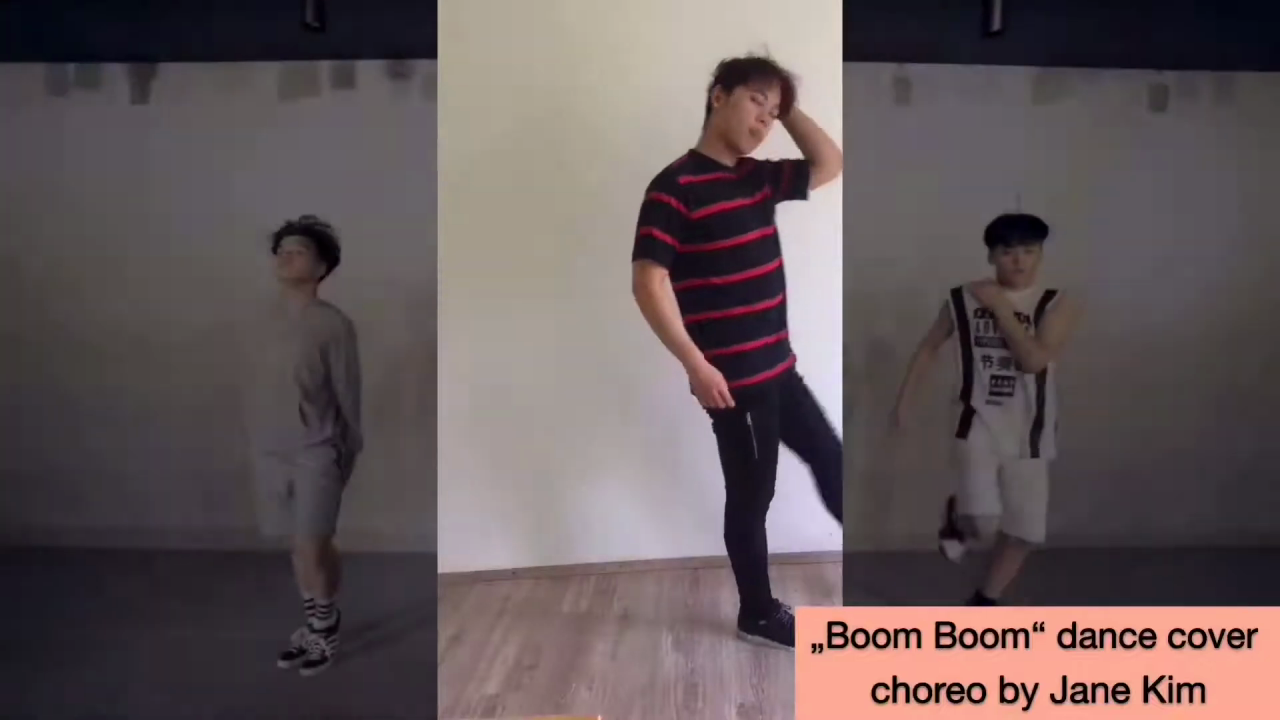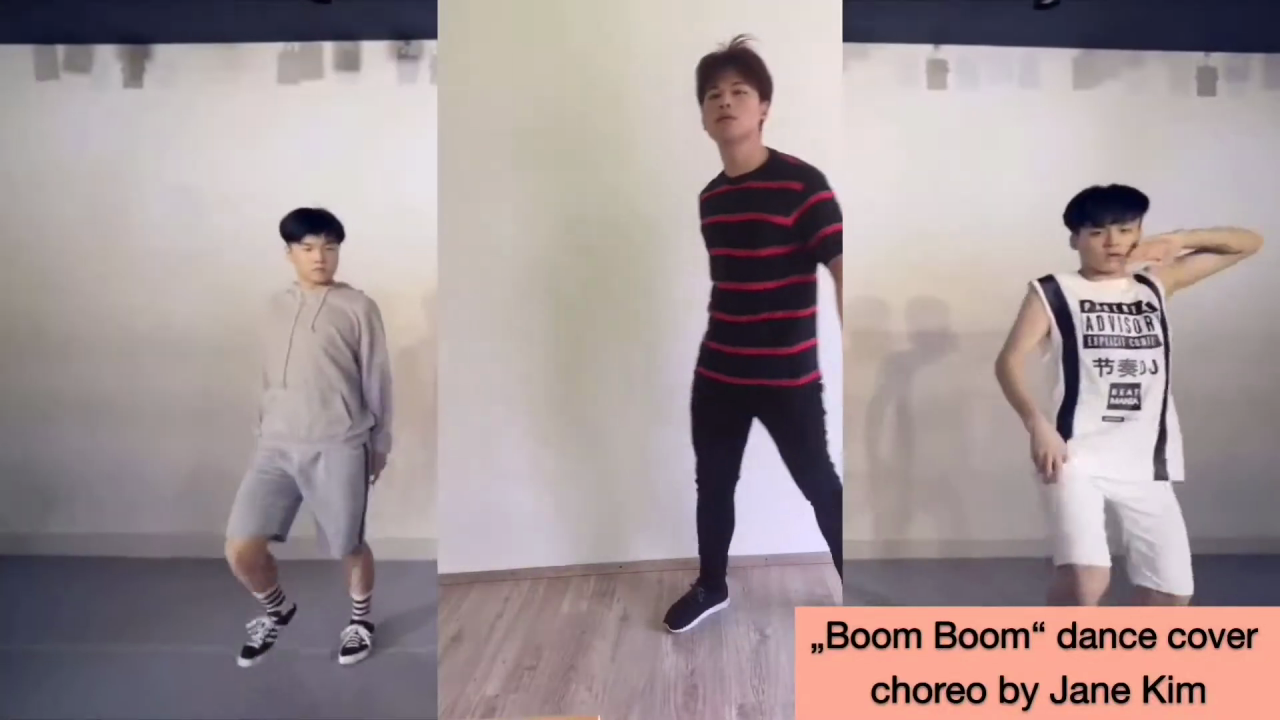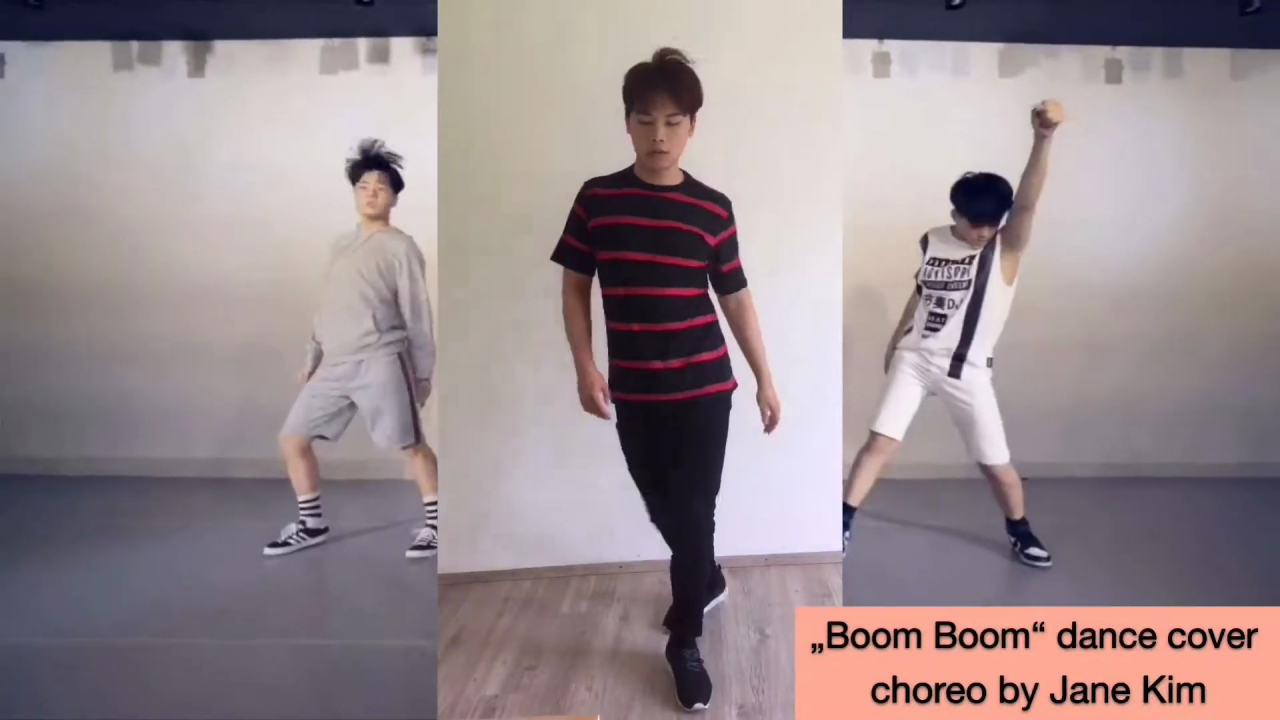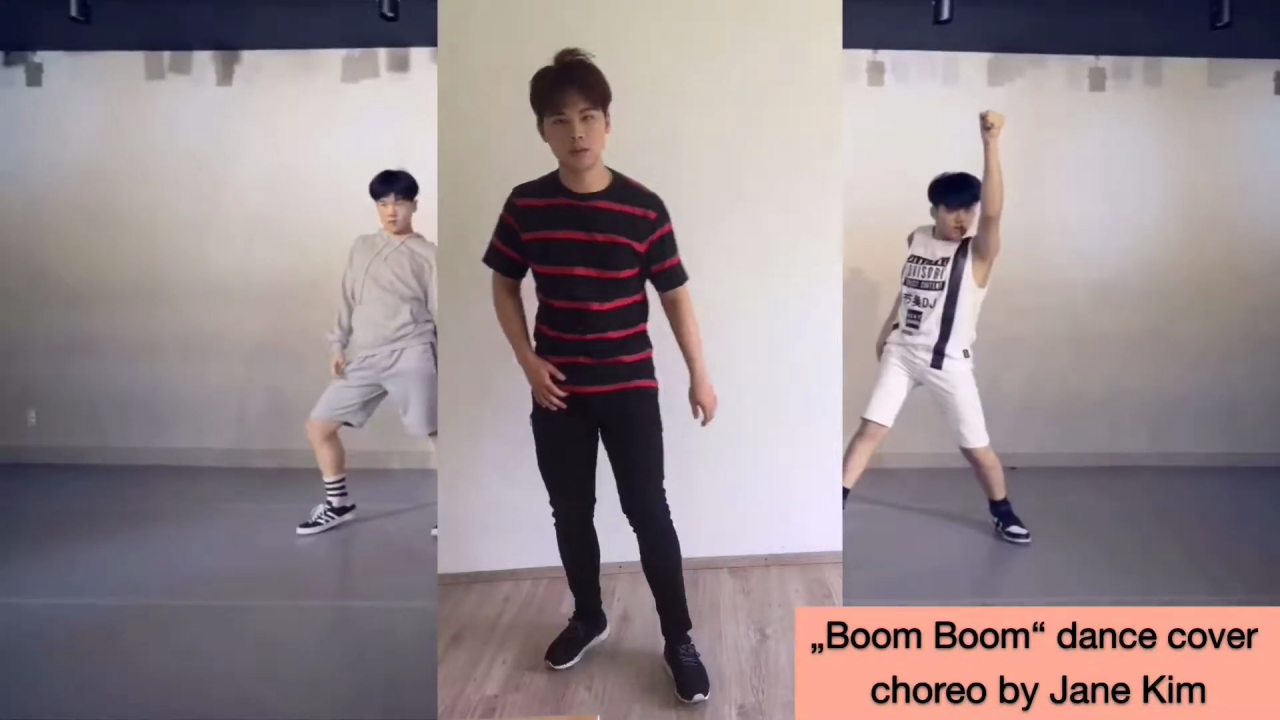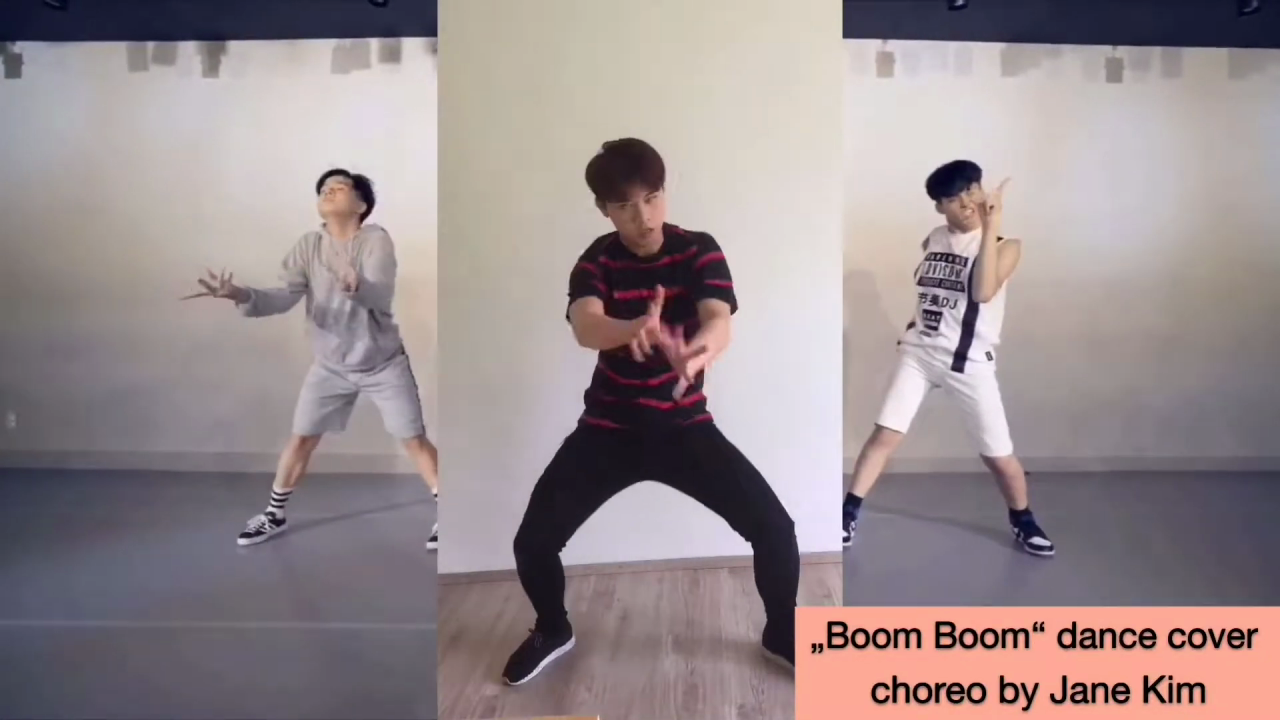
dt=1s
person 1, frame 1
left shoulder: (757, 177)
right shoulder: (676, 186)
left elbow: (830, 163)
right elbow: (648, 284)
left wrist: (789, 114)
right wrist: (696, 364)
left hip: (777, 363)
right hip: (733, 374)
left knee: (829, 457)
right knee: (751, 491)
right ankle: (758, 611)
person 1, frame 2
left shoulder: (802, 183)
right shoulder: (711, 196)
left elbow: (841, 268)
left hip: (786, 375)
right hip: (717, 370)
left knee: (820, 485)
right knee: (712, 482)
right ankle: (711, 586)
person 1, frame 3
left shoulder: (713, 209)
right shoulder: (597, 198)
left elbow: (735, 298)
right elbow: (574, 286)
left wrist: (765, 379)
right wrist: (583, 367)
left hip: (704, 389)
right hip: (632, 393)
left knee: (694, 516)
right knee: (665, 514)
left ankle: (685, 642)
right ankle: (707, 582)
person 1, frame 4
left shoulder: (643, 208)
right shoulder: (525, 205)
left elbow: (675, 293)
right elbow: (505, 287)
left wrist: (699, 375)
right wrist: (529, 361)
left hip: (630, 385)
right hip: (557, 389)
left knee: (649, 510)
right knee: (570, 511)
left ankle: (678, 639)
right ankle: (588, 617)
person 1, frame 5
left shoulder: (699, 249)
right shoulder: (599, 258)
left elbow: (719, 323)
right elbow: (584, 326)
left wrist: (692, 356)
right wrist: (632, 331)
left hip: (685, 426)
right hip: (609, 428)
left knee: (774, 526)
right knee: (533, 540)
left ankle: (782, 633)
right ankle: (552, 631)
person 2, frame 1
left shoulder: (1060, 304)
right shoulder: (962, 299)
left elbow: (1034, 359)
right elbow: (928, 348)
left wrist: (999, 305)
right wrist: (903, 400)
left hip: (1028, 436)
right hip: (977, 427)
left knee: (1021, 537)
right knee: (983, 527)
left ankle: (979, 608)
right ankle: (959, 515)
person 2, frame 2
left shoulder: (1155, 285)
right shoulder: (1052, 293)
left elbow: (1249, 243)
right elbow: (1008, 362)
left wrist: (1182, 240)
right wrist: (1037, 426)
left hip: (1146, 464)
right hip: (1076, 456)
left knee: (1172, 590)
right knee: (1085, 582)
person 2, frame 3
left shoulder: (1007, 249)
right shoulder: (932, 241)
left elbow: (1028, 201)
left wrist: (1043, 138)
right wrist: (896, 338)
left hip: (967, 370)
right hip: (914, 358)
left knee: (995, 462)
right knee: (880, 441)
left ankle: (1021, 532)
right ankle: (842, 523)
person 2, frame 4
left shoulder: (979, 251)
right shoulder: (917, 239)
left elbow: (993, 212)
left wrist: (990, 143)
right wrist: (888, 328)
left hip: (950, 362)
right hip: (901, 352)
left knee: (976, 447)
right knee: (870, 429)
left ankle: (1003, 512)
right ankle: (837, 504)
person 2, frame 5
left shoulder: (1005, 246)
right shoulder: (933, 241)
left elbow: (983, 293)
left wrist: (989, 229)
right wrist: (907, 337)
left hip: (970, 363)
right hip: (917, 353)
left knee: (1000, 455)
right knee: (885, 435)
left ankle: (1023, 521)
right ankle: (847, 516)
person 3, frame 1
left shoulder: (333, 324)
right shoulder: (268, 316)
left elbow: (347, 393)
left wrist: (350, 449)
right wrist: (257, 432)
left hip: (315, 451)
right hip: (267, 449)
left knee: (314, 546)
right knee: (296, 543)
left ankle: (326, 626)
right ankle: (313, 622)
person 3, frame 2
left shoulder: (358, 307)
right shoulder: (278, 306)
left elbow: (377, 380)
left wrist: (379, 445)
right wrist: (266, 433)
left hip: (338, 446)
right hip: (278, 445)
left knee: (349, 547)
right knee: (240, 545)
left ankle: (360, 619)
right ankle: (276, 609)
person 3, frame 3
left shoulder: (401, 248)
right shoulder: (341, 245)
left elbow: (417, 313)
left wrist: (423, 372)
right wrist: (312, 357)
left hip: (379, 362)
right hip: (335, 365)
left knee: (411, 445)
right knee: (291, 440)
left ankle: (435, 524)
right ankle: (311, 525)
person 3, frame 4
left shoulder: (426, 254)
right shoulder: (361, 247)
left elbow: (441, 313)
right elbow: (348, 301)
right wrist: (339, 345)
left hip: (411, 355)
right hip: (365, 358)
left knee: (436, 433)
right knee: (318, 426)
right ankle: (338, 505)
person 3, frame 5
left shoulder: (376, 240)
right shoulder: (308, 245)
left elbow: (380, 296)
right elbow: (283, 296)
left wrist: (357, 286)
right wrist: (240, 294)
left hip: (384, 363)
right hip: (330, 364)
left knee: (414, 439)
right knee: (301, 438)
right ankle: (274, 514)
